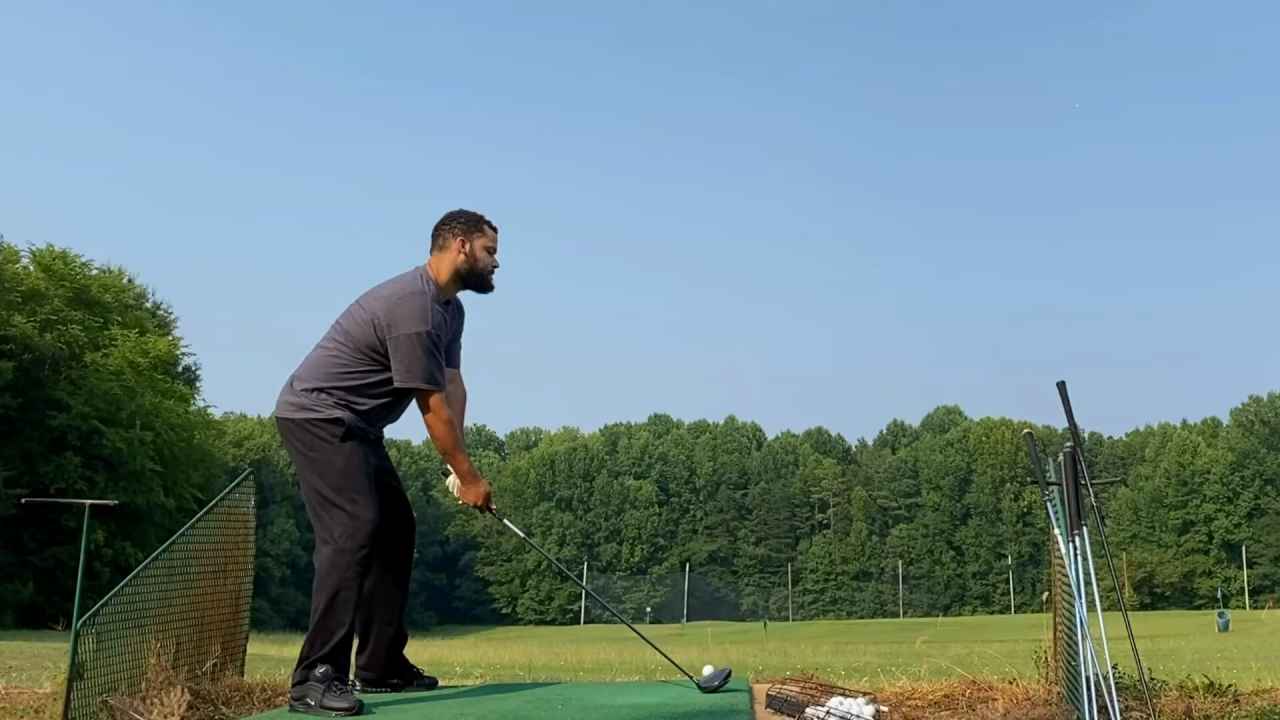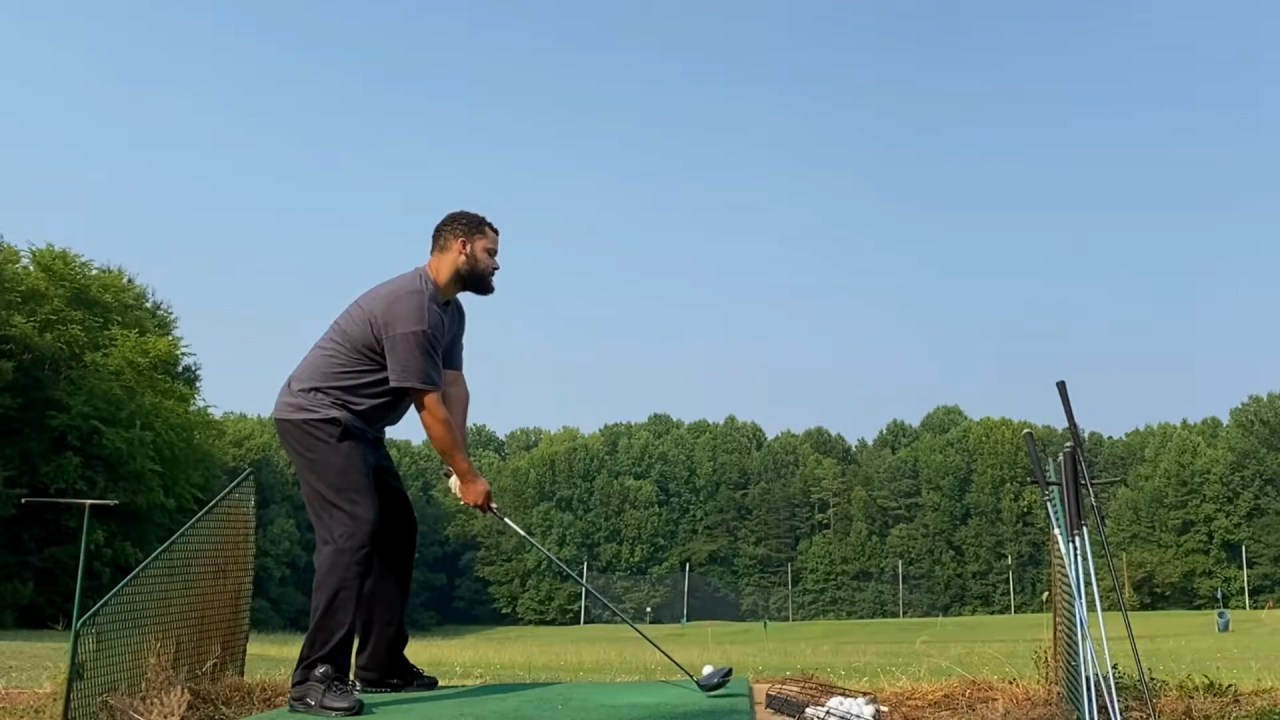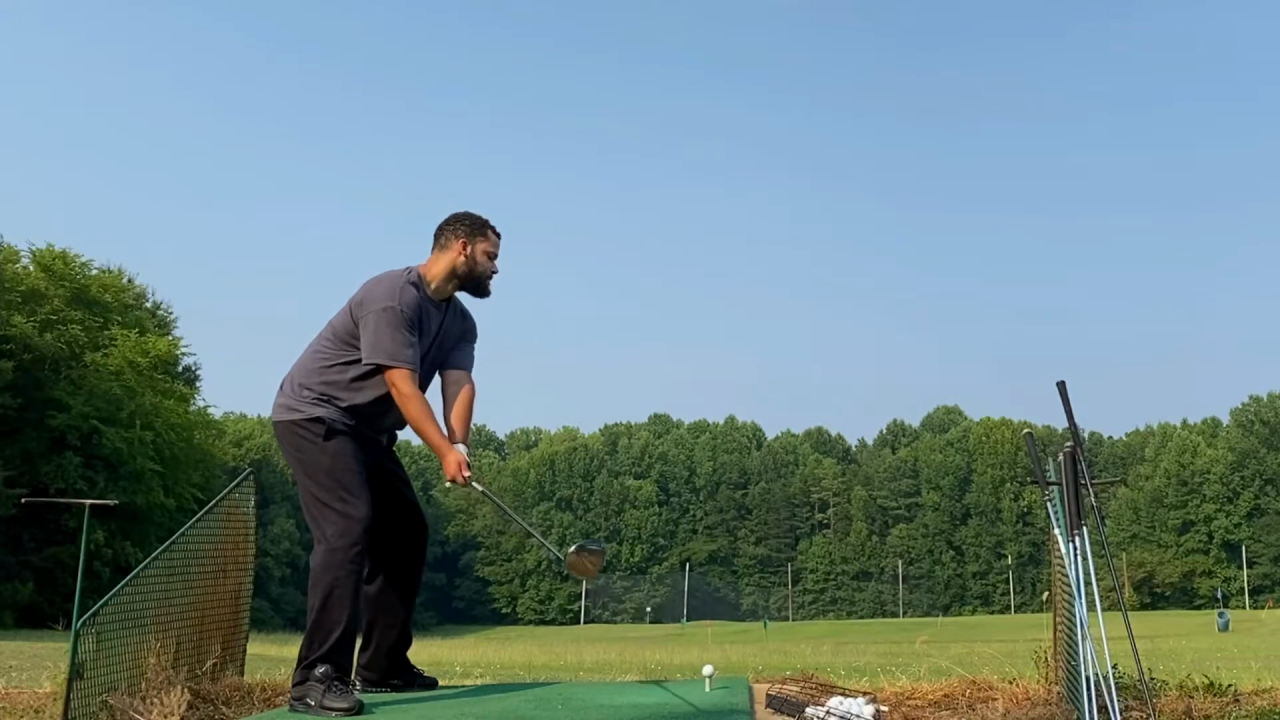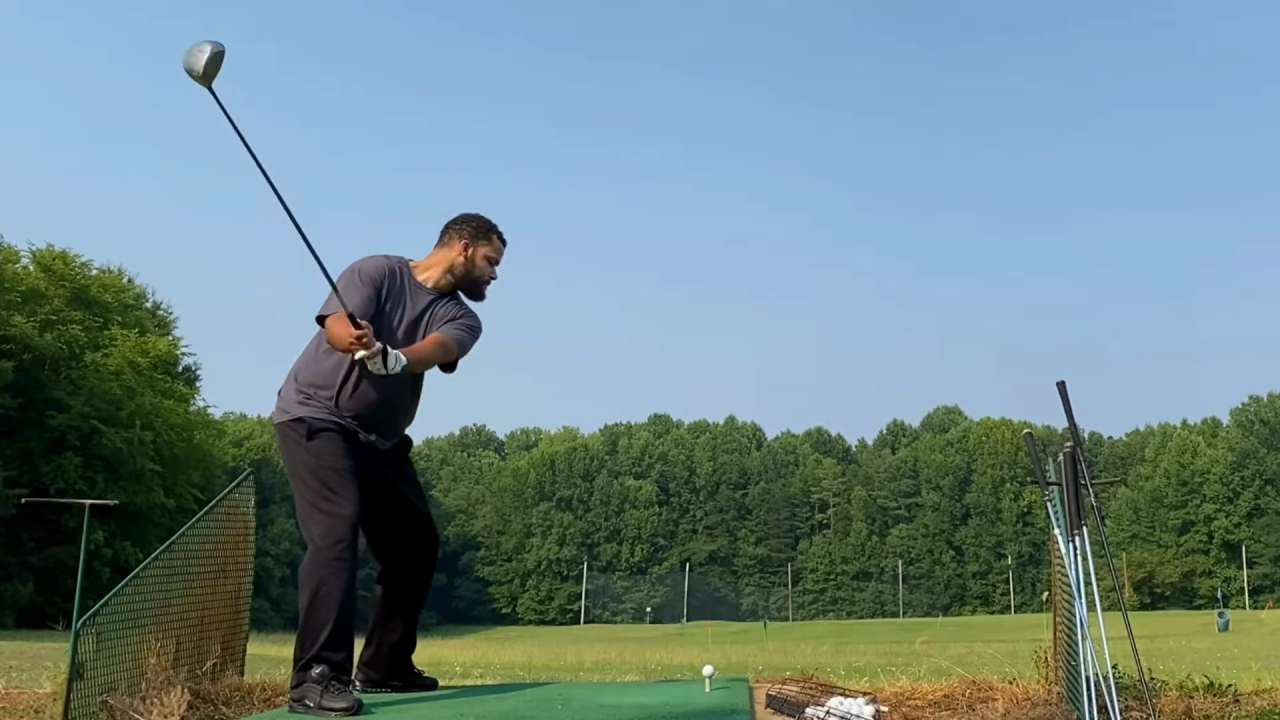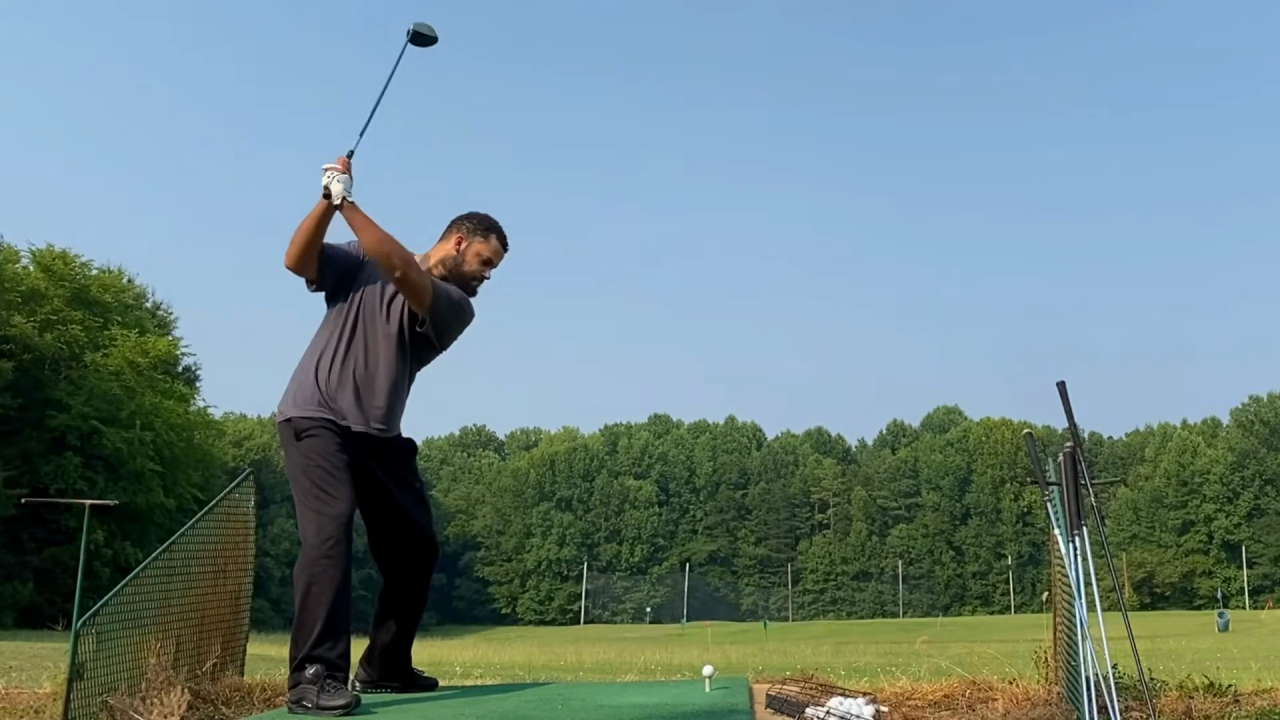
dt=1s
person 1, frame 1
left shoulder: (449, 308)
right shoulder: (413, 307)
left elbow: (453, 388)
right elbow: (434, 408)
left wrist: (459, 467)
right wrist: (468, 476)
left hip: (355, 425)
right hip: (318, 417)
left knee: (395, 528)
right knee: (353, 531)
left ankle: (380, 665)
right ankle: (316, 677)
person 1, frame 2
left shoulder: (450, 310)
right shoulder: (411, 308)
left elbow: (454, 388)
right elbow: (430, 408)
left wrist: (462, 468)
right wrist: (468, 477)
left hip: (357, 425)
right hip: (317, 417)
left knee: (396, 529)
right knee: (353, 531)
left ankle: (381, 665)
right ankle: (316, 677)
person 1, frame 3
left shoulder: (460, 322)
right shoulder: (395, 293)
left elbow: (460, 385)
right elbow: (402, 385)
left wrist: (458, 447)
right wrist: (443, 451)
left hip: (366, 430)
right hip: (315, 417)
left knee: (405, 535)
right knee: (348, 529)
left ankle: (382, 665)
right ankle: (316, 676)
person 1, frame 4
left shoulder: (463, 319)
right shoulder: (378, 272)
left elbow: (436, 349)
right elbow: (334, 327)
left wrist: (394, 357)
right wrist: (351, 336)
left hip: (380, 437)
right hip: (314, 418)
left knee: (417, 543)
right knee: (337, 530)
left ankle: (383, 666)
right ankle: (316, 677)
person 1, frame 5
left shoulder: (457, 310)
right shoulder: (360, 261)
left elbow: (403, 272)
right elbow: (297, 261)
left wrist: (348, 202)
right wrist: (327, 201)
left hip: (380, 435)
right hip: (315, 419)
left knee: (415, 548)
right knee: (330, 529)
left ankle: (384, 667)
